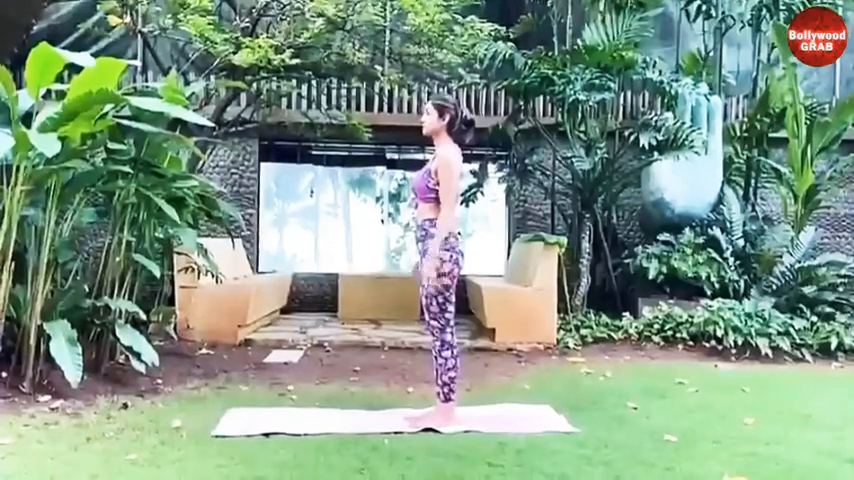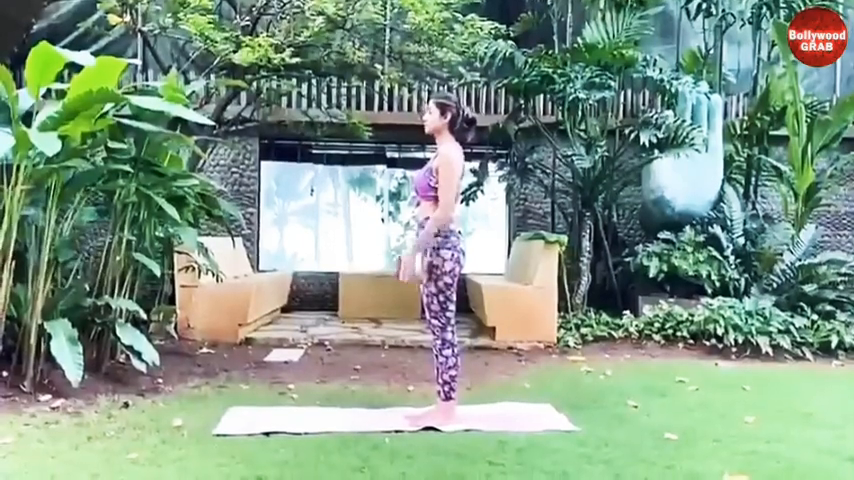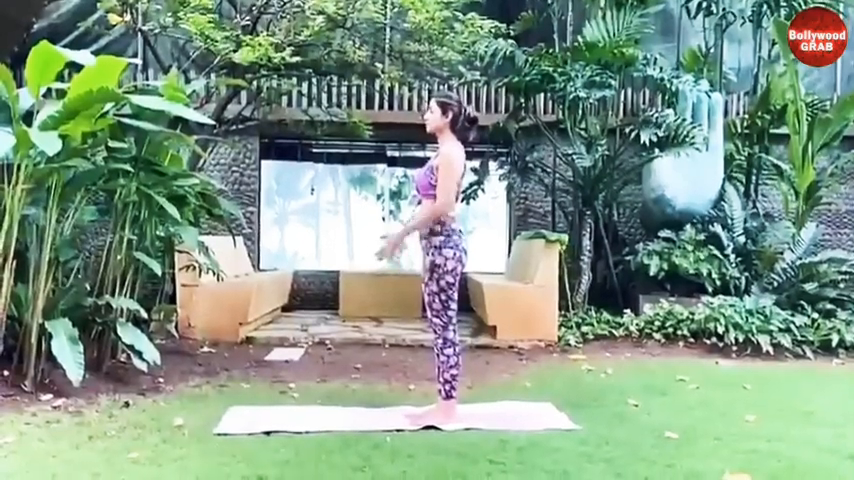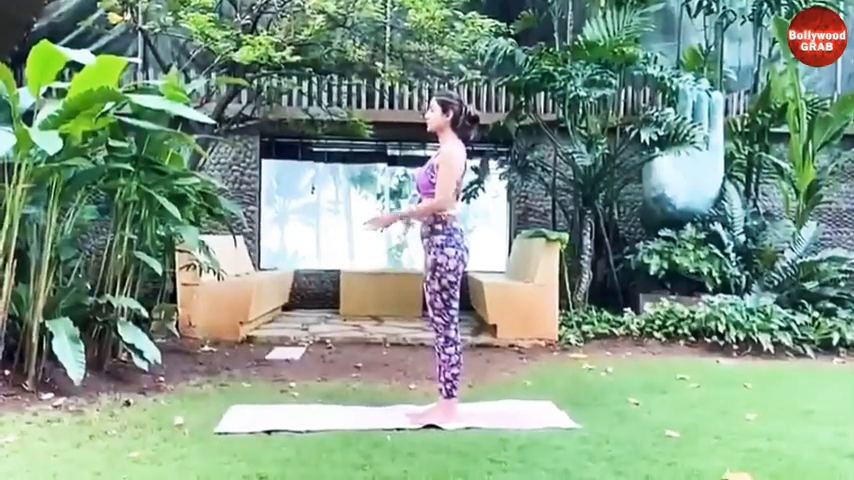
dt=0.2s
person 1, frame 1
left shoulder: (447, 155)
right shoulder: (440, 155)
left elbow: (447, 212)
left wrist: (432, 257)
left hip: (439, 246)
right hip: (431, 244)
left knee: (442, 329)
right knee: (438, 328)
left ankle: (446, 410)
right ankle: (443, 405)
person 1, frame 2
left shoulder: (449, 153)
right shoulder: (442, 153)
left elbow: (443, 210)
left wrist: (413, 250)
right wrist: (415, 249)
left hip: (442, 244)
right hip: (434, 244)
left knee: (443, 327)
right knee: (439, 326)
left ankle: (447, 408)
right ankle: (444, 403)
person 1, frame 3
left shoulder: (450, 152)
right shoulder: (444, 152)
left elbow: (441, 207)
left wrist: (400, 235)
right wrist: (402, 234)
left hip: (443, 242)
right hip: (436, 242)
left knee: (444, 326)
right knee: (440, 325)
left ankle: (447, 408)
right ankle: (444, 403)
person 1, frame 4
left shoulder: (452, 150)
right shoulder: (445, 151)
left elbow: (440, 203)
left wrist: (394, 216)
right wrist: (397, 216)
left hip: (445, 240)
right hip: (437, 240)
left knee: (446, 324)
right knee: (442, 324)
left ankle: (448, 407)
right ankle: (445, 401)
